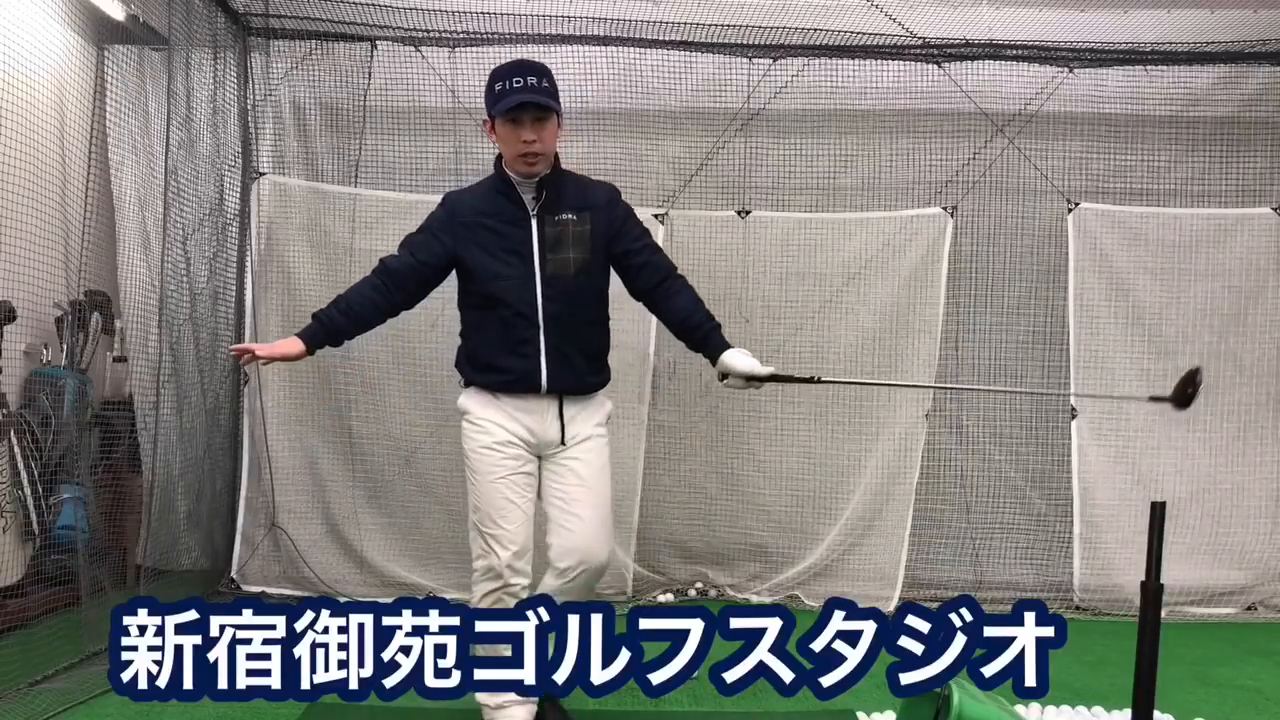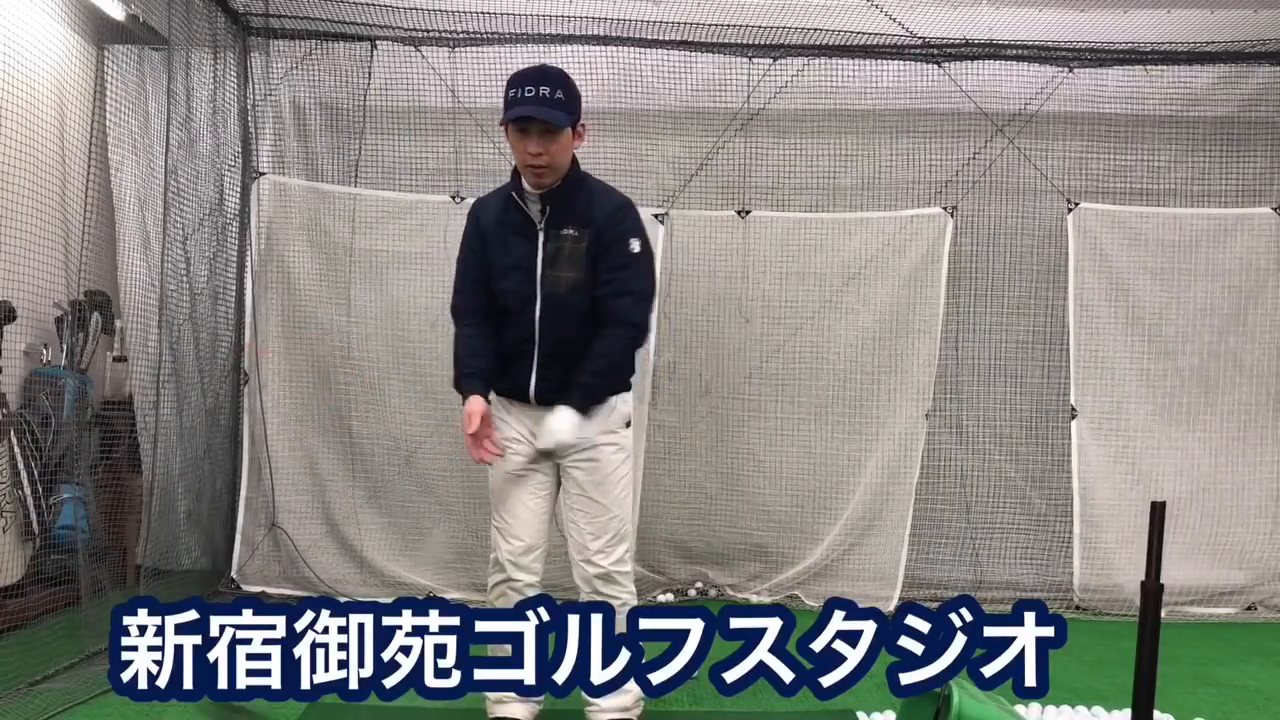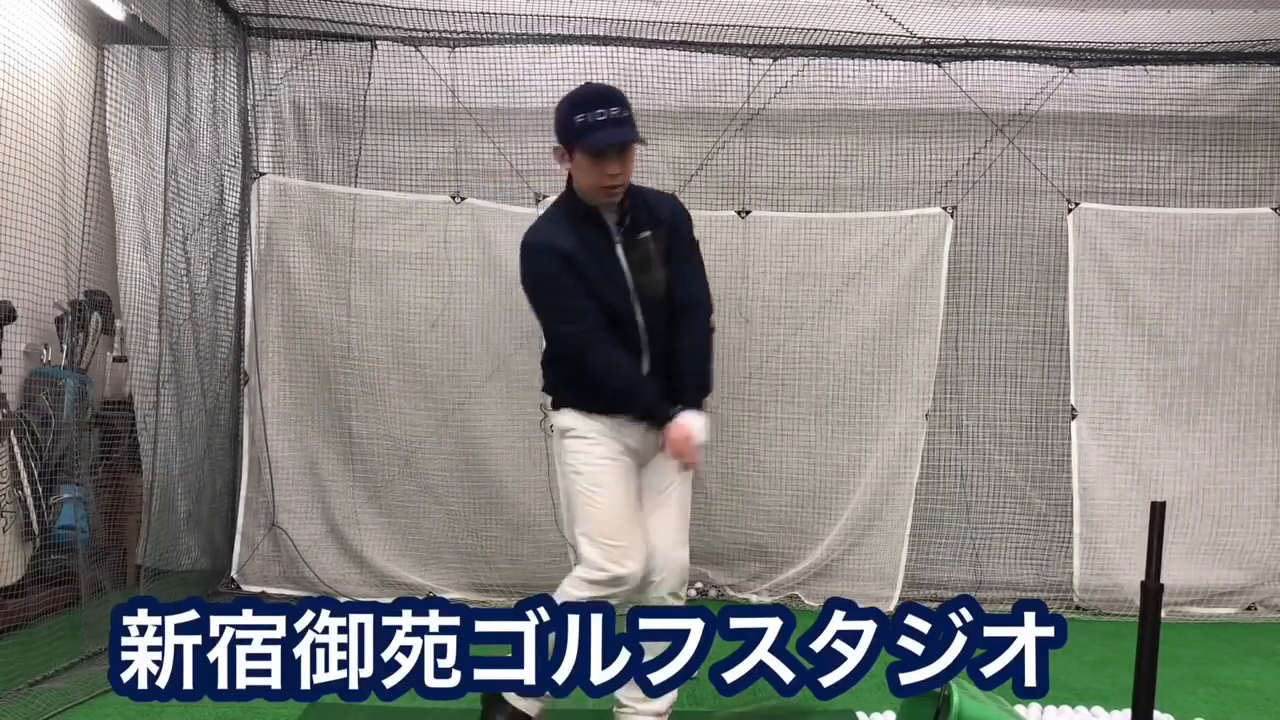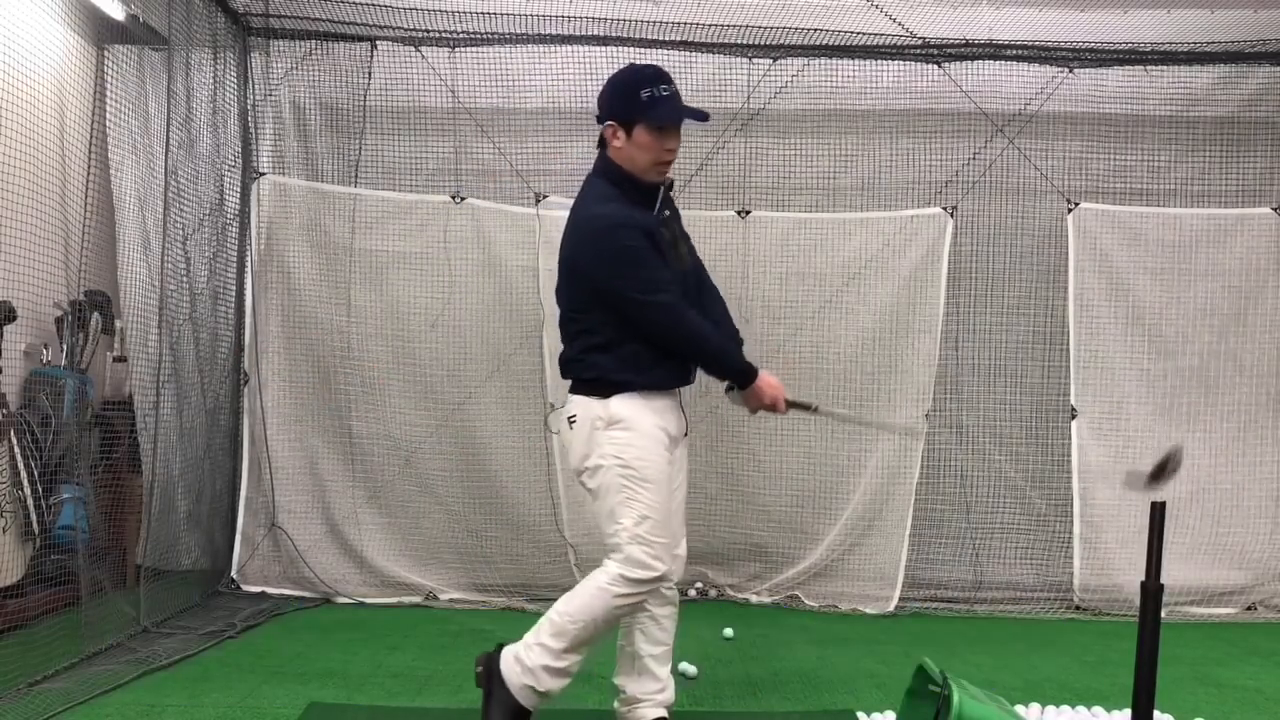
dt=1s
person 1, frame 1
left shoulder: (599, 204)
right shoulder: (463, 212)
left elbow: (659, 282)
right elbow: (393, 282)
left wrist: (719, 348)
right wrist: (309, 338)
left hip: (581, 411)
right hip: (495, 412)
left knee: (585, 554)
right knee: (502, 567)
person 1, frame 2
left shoulder: (612, 215)
right shoulder: (488, 216)
left elbow: (625, 322)
right elbow: (471, 313)
left wrist: (574, 410)
right wrist: (473, 392)
left hip: (595, 416)
right hip: (514, 415)
left knee: (603, 568)
right knee: (513, 566)
person 1, frame 3
left shoulder: (665, 216)
right shoulder: (547, 242)
left elbow: (693, 320)
right elbow: (588, 347)
left wrist: (689, 410)
right wrist: (660, 421)
left hip: (666, 423)
right hip: (590, 424)
left knee: (665, 573)
right knee: (612, 568)
person 1, frame 4
left shoulder: (647, 203)
right shoulder: (605, 222)
left elbow: (697, 290)
right elbow: (667, 317)
left wrist: (736, 363)
right wrist: (746, 375)
left hip: (656, 406)
right hip: (617, 411)
left knee: (663, 565)
right knee: (639, 564)
